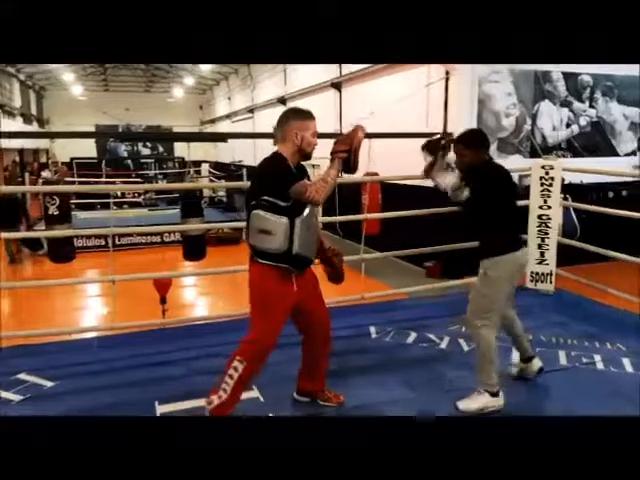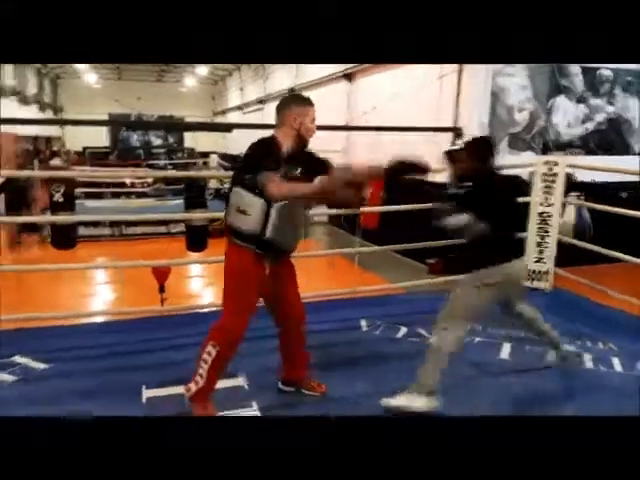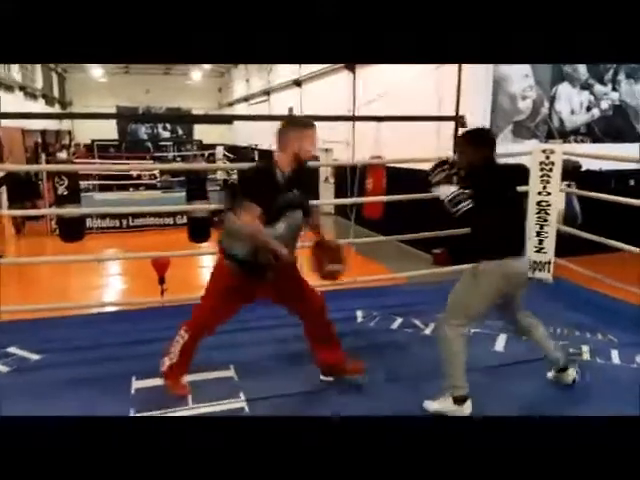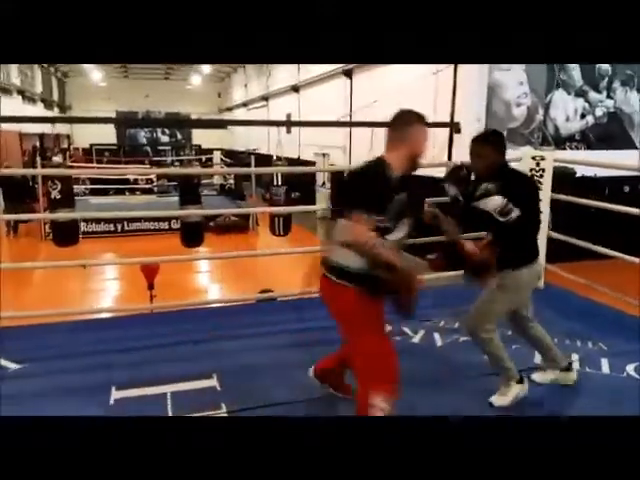
dt=0.5s
person 1, frame 1
left shoulder: (296, 169)
right shoulder: (272, 169)
right elbow: (316, 195)
left wrist: (324, 246)
right wrist: (337, 161)
left hip: (299, 270)
right hip: (271, 273)
left knee: (319, 329)
right knee: (261, 341)
left ankle: (311, 388)
right ankle: (218, 405)
person 1, frame 2
left shoulder: (302, 158)
right shoulder: (262, 150)
left elbow: (337, 177)
right elbow: (275, 191)
right wrist: (325, 186)
left hip: (277, 256)
right hip: (248, 254)
left knee: (293, 317)
right knee: (232, 325)
left ankle: (294, 377)
right ankle: (199, 393)
person 1, frame 3
left shoulder: (300, 177)
right shoulder: (258, 178)
left elbow: (304, 211)
right elbow: (246, 222)
left wrist: (320, 235)
right wrist: (279, 251)
left hip: (275, 265)
right hip: (240, 266)
left knee: (314, 307)
right knee: (205, 318)
left ankle: (333, 364)
right ankle: (172, 370)
person 1, frame 4
left shoulder: (400, 182)
right shoulder: (374, 177)
left elbow: (420, 212)
right elbow: (357, 233)
right wrist: (399, 263)
left hip: (366, 281)
right hip: (348, 284)
left knee: (369, 342)
right knee: (381, 369)
left ankle: (325, 372)
person 2, frame 1
left shoulder: (496, 176)
right shoulder: (483, 174)
left elbow: (473, 204)
right elbow: (468, 199)
left wrist: (443, 172)
right wrist: (442, 172)
left hip: (502, 258)
right hip: (511, 253)
left knee: (479, 322)
right knee: (502, 311)
left ankle: (490, 393)
right ankle: (528, 360)
person 2, frame 2
left shoulder: (487, 189)
right shoulder: (502, 185)
left elbow: (478, 229)
left wrist: (449, 214)
right wrist: (458, 179)
left hip: (491, 270)
right hip: (513, 265)
left knee: (449, 325)
right knee: (515, 306)
left ankle: (424, 393)
right ankle: (558, 345)
person 2, frame 3
left shoulder: (487, 179)
right shoulder: (500, 177)
left elbow: (469, 214)
left wrist: (444, 186)
right wrist: (459, 184)
left hip: (494, 265)
right hip: (517, 262)
left knee: (450, 324)
right knee: (517, 316)
left ankle: (458, 399)
right ankle: (562, 367)
person 2, frame 4
left shoulder: (521, 184)
right shoulder: (484, 183)
left elbow: (529, 228)
right elbow: (477, 221)
left wrist: (497, 203)
left hip: (519, 270)
right hip: (509, 265)
left knee: (479, 325)
right knee: (522, 321)
left ankle: (513, 381)
right ankle: (562, 367)
